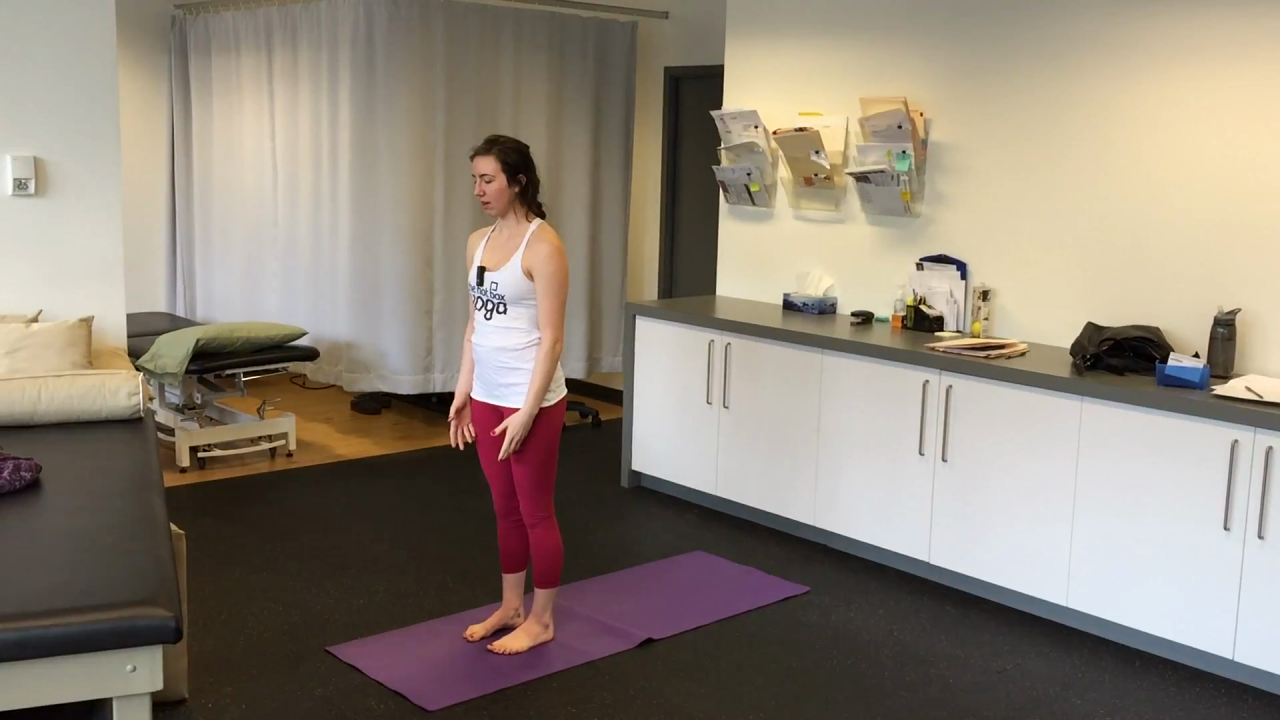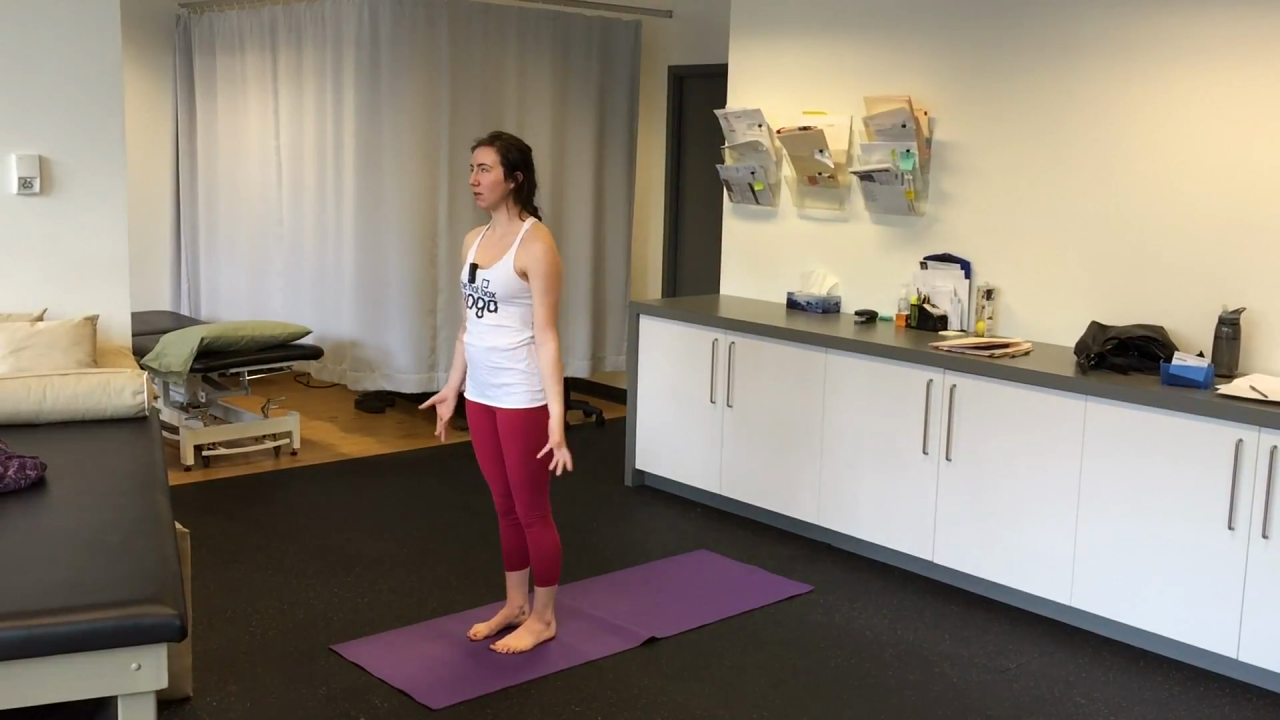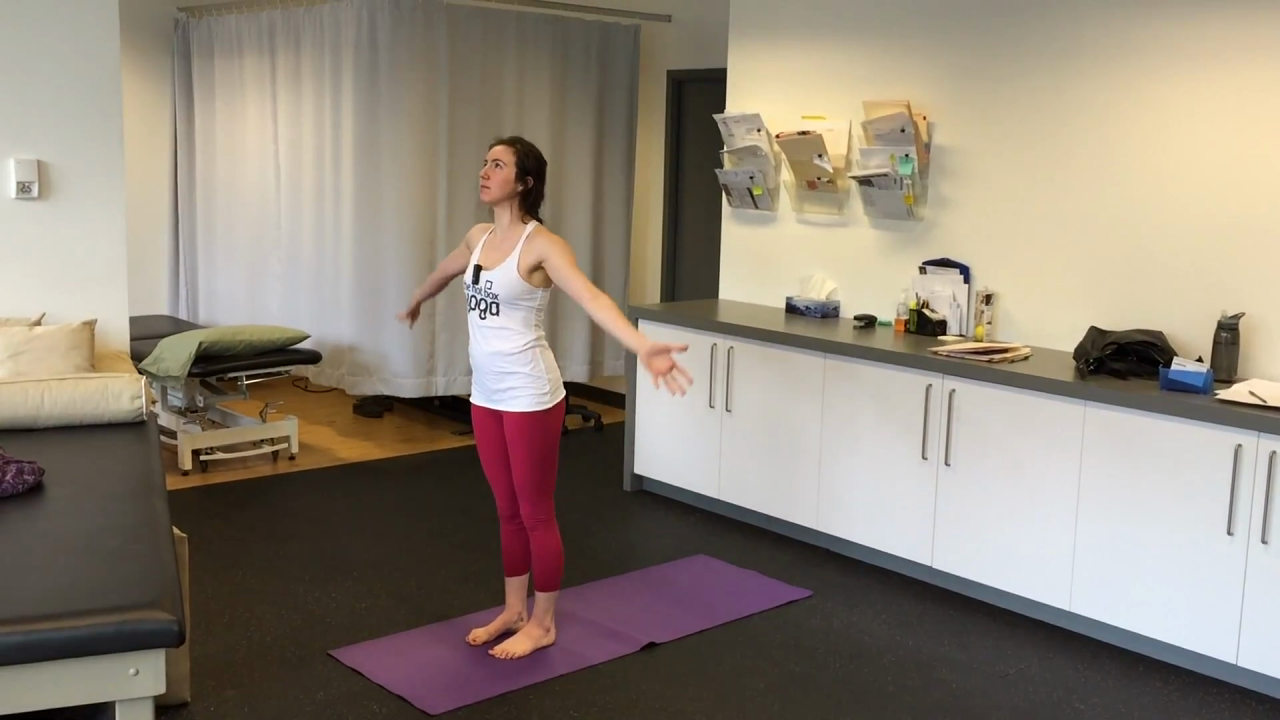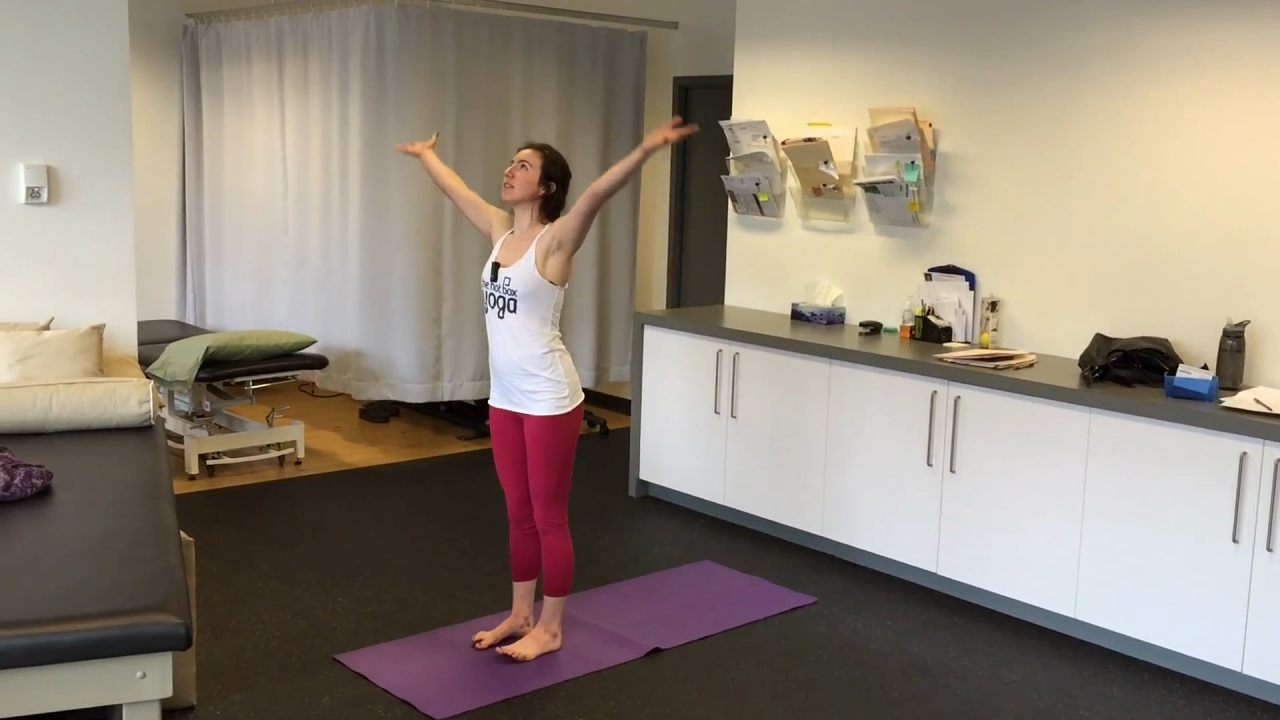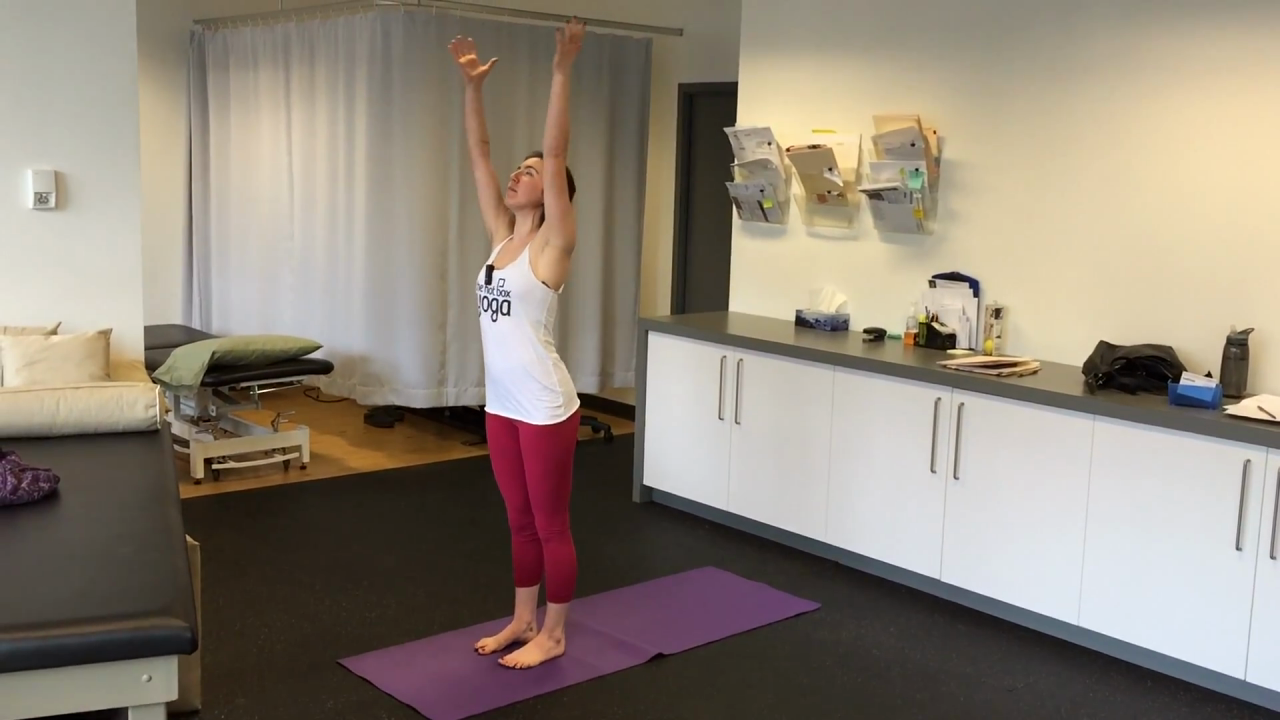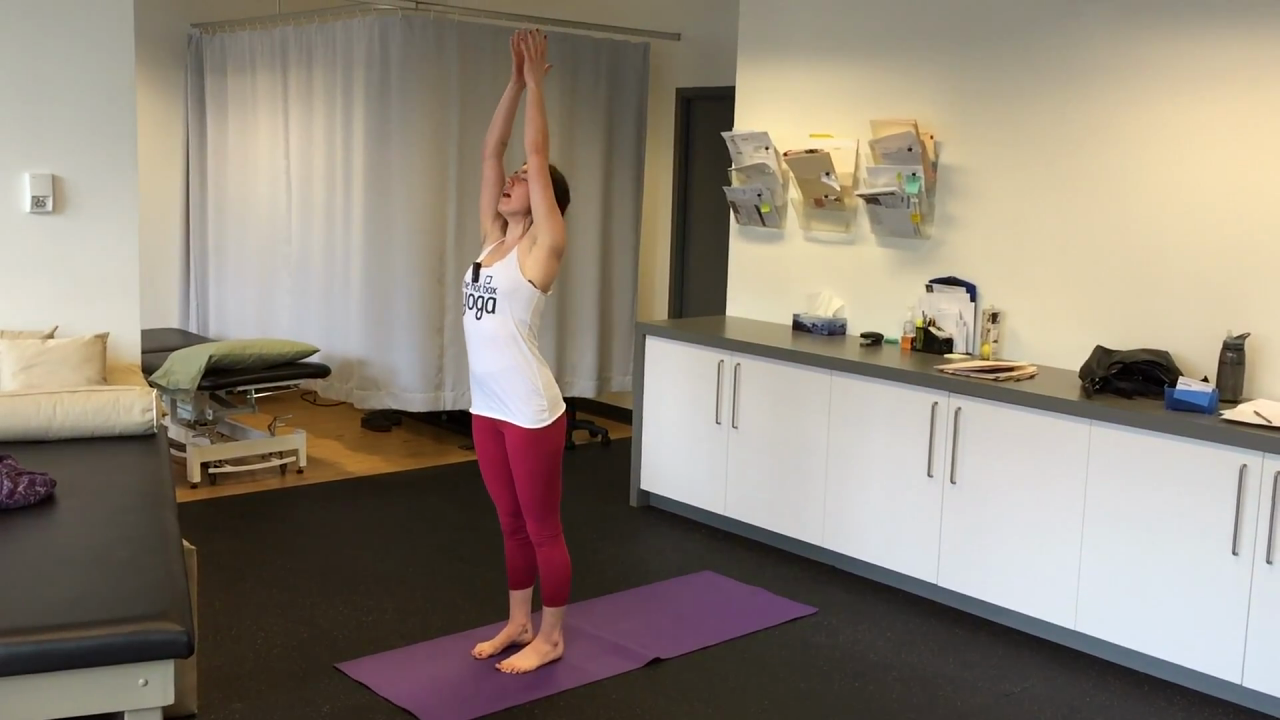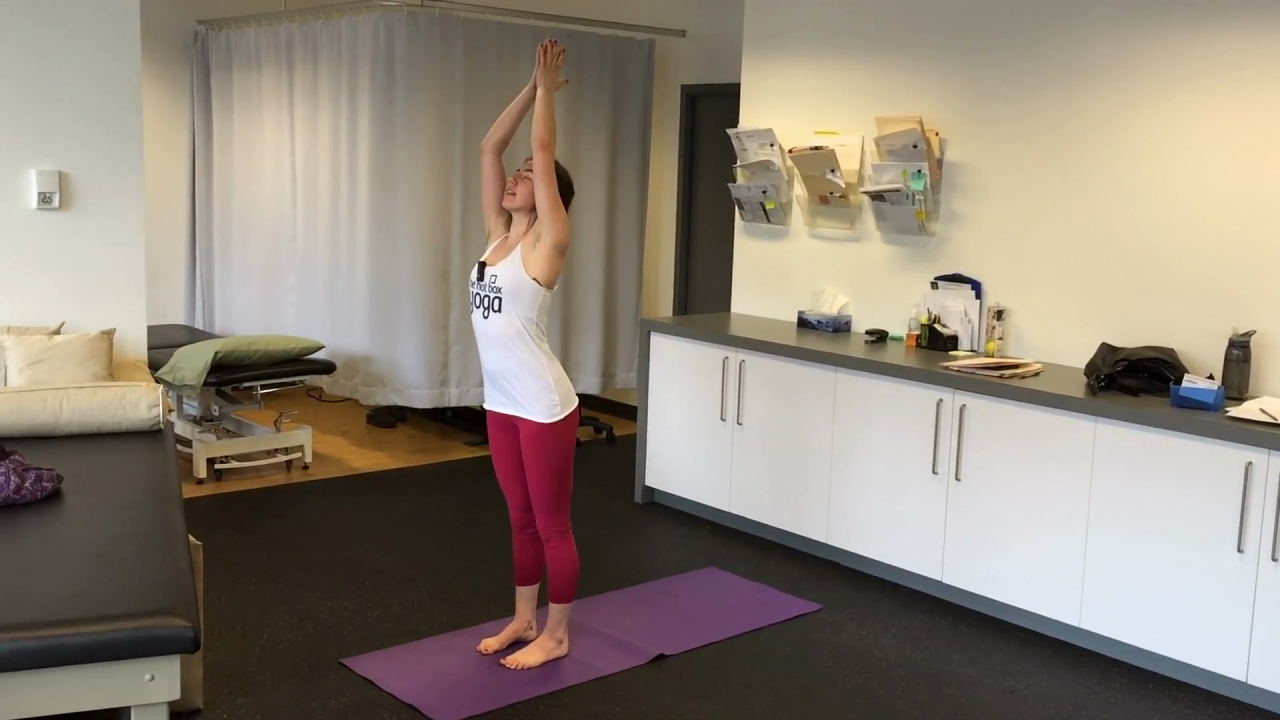
dt=0.5s
person 1, frame 1
left shoulder: (543, 246)
right shoulder: (478, 241)
left elbow: (551, 338)
left wrist: (527, 410)
right wrist: (463, 391)
left hip: (530, 397)
right hip: (487, 396)
left knee: (536, 513)
right knee: (505, 510)
left ankle: (541, 620)
right ankle: (510, 607)
person 1, frame 2
left shoulder: (536, 244)
right shoulder: (474, 240)
left elbow: (547, 336)
left wrist: (556, 417)
right wrist: (452, 387)
left hip: (523, 397)
right hip: (482, 395)
left knee: (532, 511)
right knee: (506, 508)
left ankle: (543, 617)
right ankle: (516, 605)
person 1, frame 3
left shoulder: (540, 244)
right shoulder: (478, 237)
left elbow: (594, 299)
right elbow: (446, 270)
left wrist: (642, 348)
right wrist: (417, 300)
left hip: (529, 397)
right hip: (486, 395)
left knee: (536, 514)
right knee: (507, 511)
left ankle: (543, 623)
right ankle: (514, 611)
person 1, frame 4
left shoulder: (555, 240)
right shoulder: (499, 230)
left elbow: (595, 197)
right elbow: (457, 189)
left wrist: (644, 151)
right wrist: (424, 154)
left hip: (549, 401)
right hip: (505, 399)
left knee: (549, 518)
right knee: (519, 514)
left ankle: (550, 627)
right ankle: (520, 614)
person 1, frame 5
left shoulder: (554, 244)
right shoulder: (502, 235)
left elbow: (558, 154)
right elbow: (477, 152)
left wrist: (562, 74)
right wrist: (471, 84)
left hip: (545, 409)
right hip: (502, 405)
left knee: (551, 526)
right knee: (520, 522)
left ankle: (553, 634)
right ankle: (522, 620)
person 1, frame 6
left shoulder: (544, 244)
right shoulder: (494, 237)
left elbow: (536, 151)
right elbow: (493, 152)
left wrist: (536, 82)
right wrist: (514, 82)
left hip: (530, 411)
right hip: (488, 407)
left knee: (541, 529)
right knee: (511, 524)
left ankle: (550, 638)
right ankle: (519, 624)
person 1, frame 7
left shoulder: (548, 241)
right shoulder: (498, 234)
left elbow: (544, 151)
right elbow: (489, 147)
left wrist: (547, 87)
right wrist: (532, 87)
left hip: (543, 406)
right hip: (501, 404)
left knee: (551, 524)
right knee: (521, 520)
left ankle: (556, 636)
right ankle: (523, 621)
